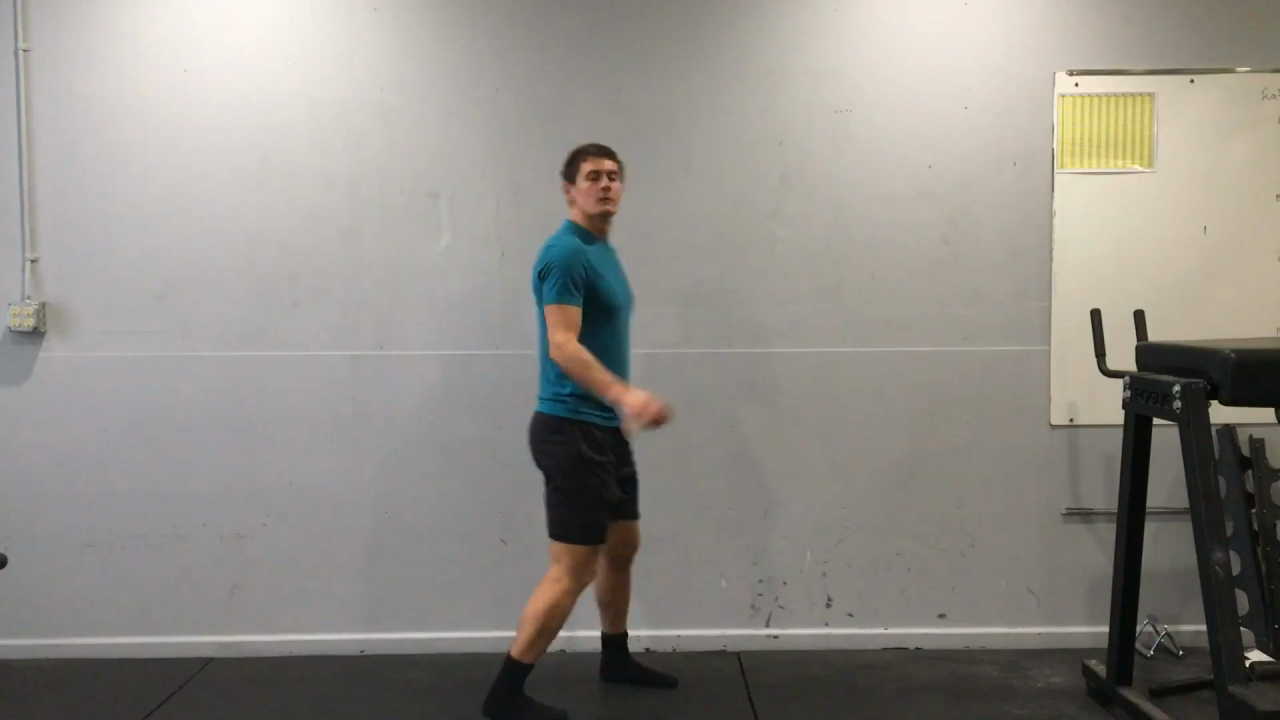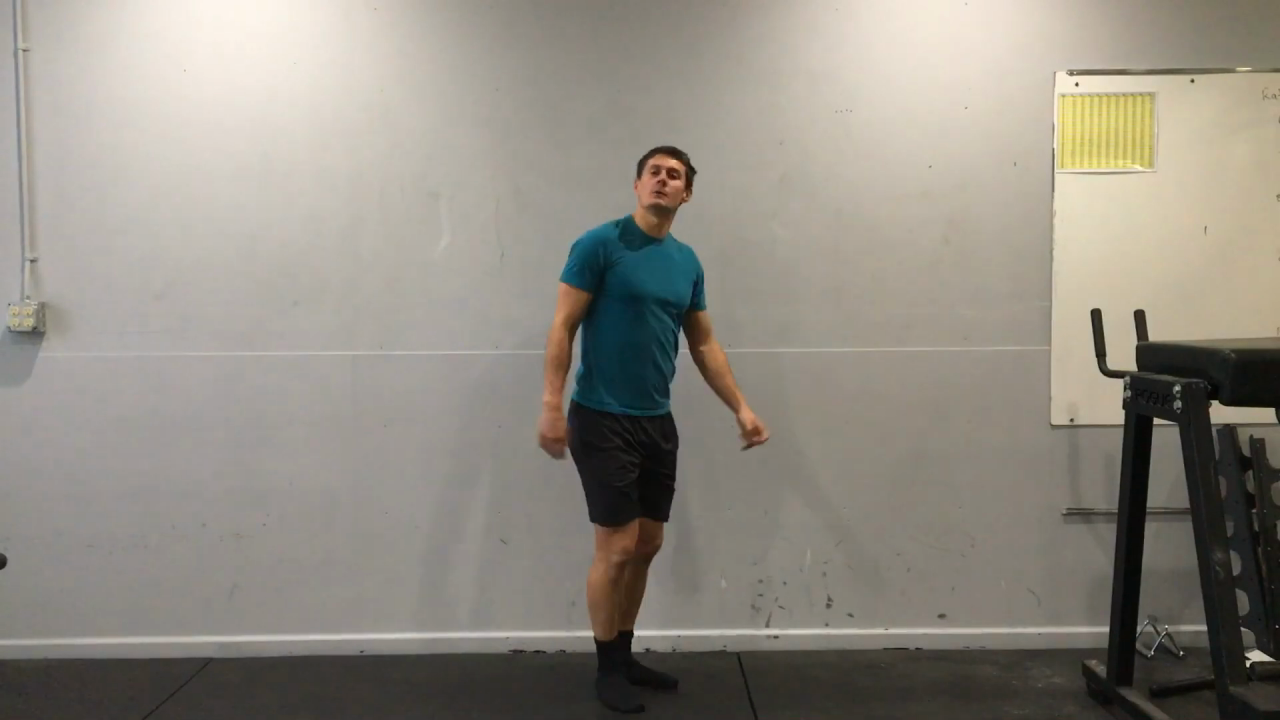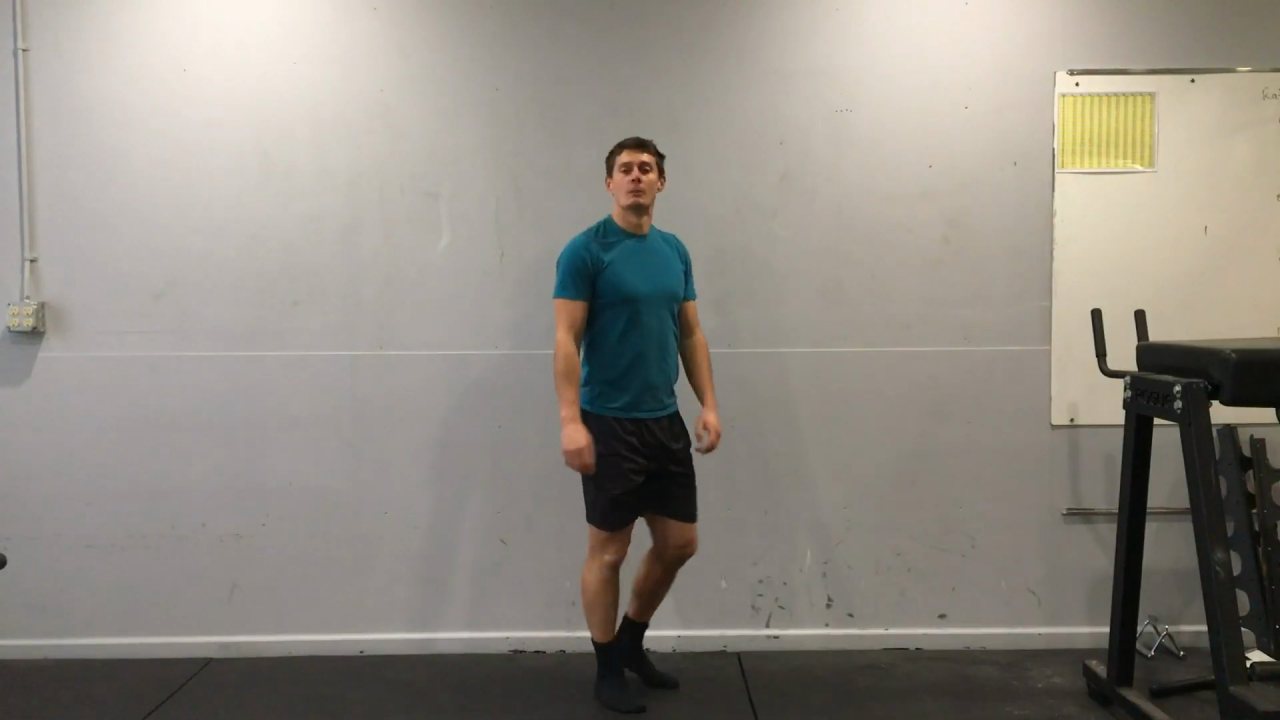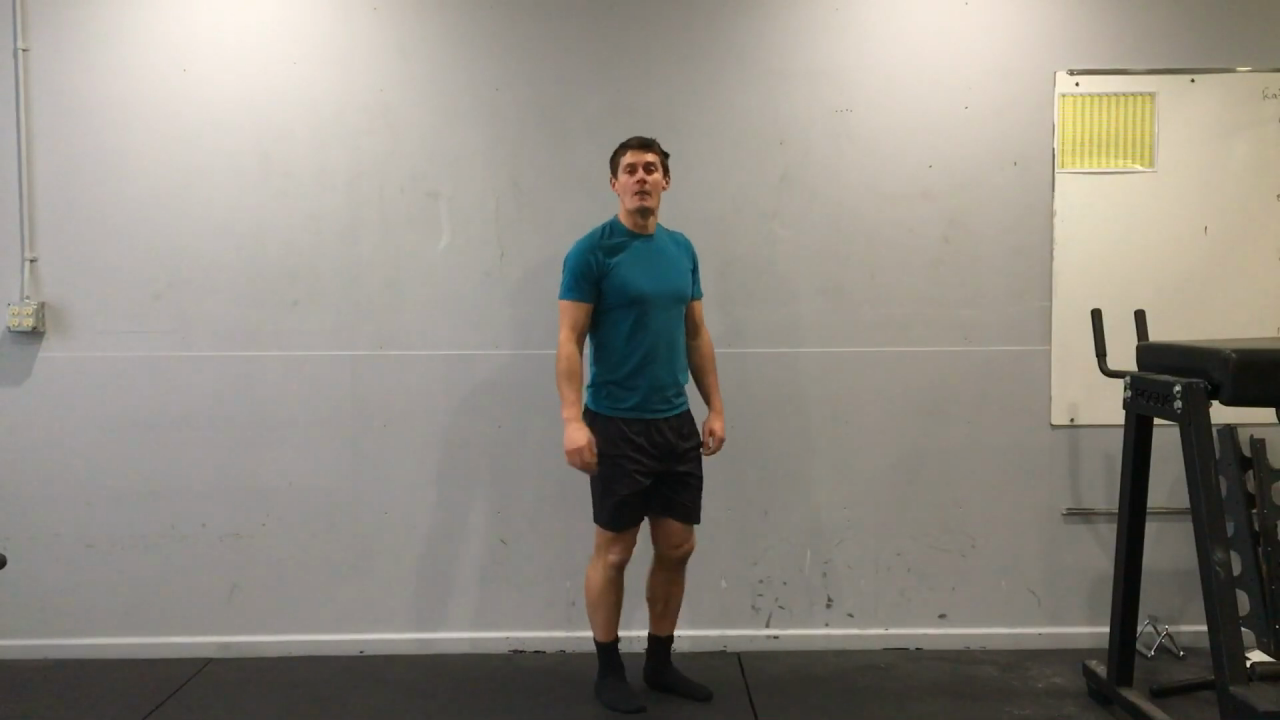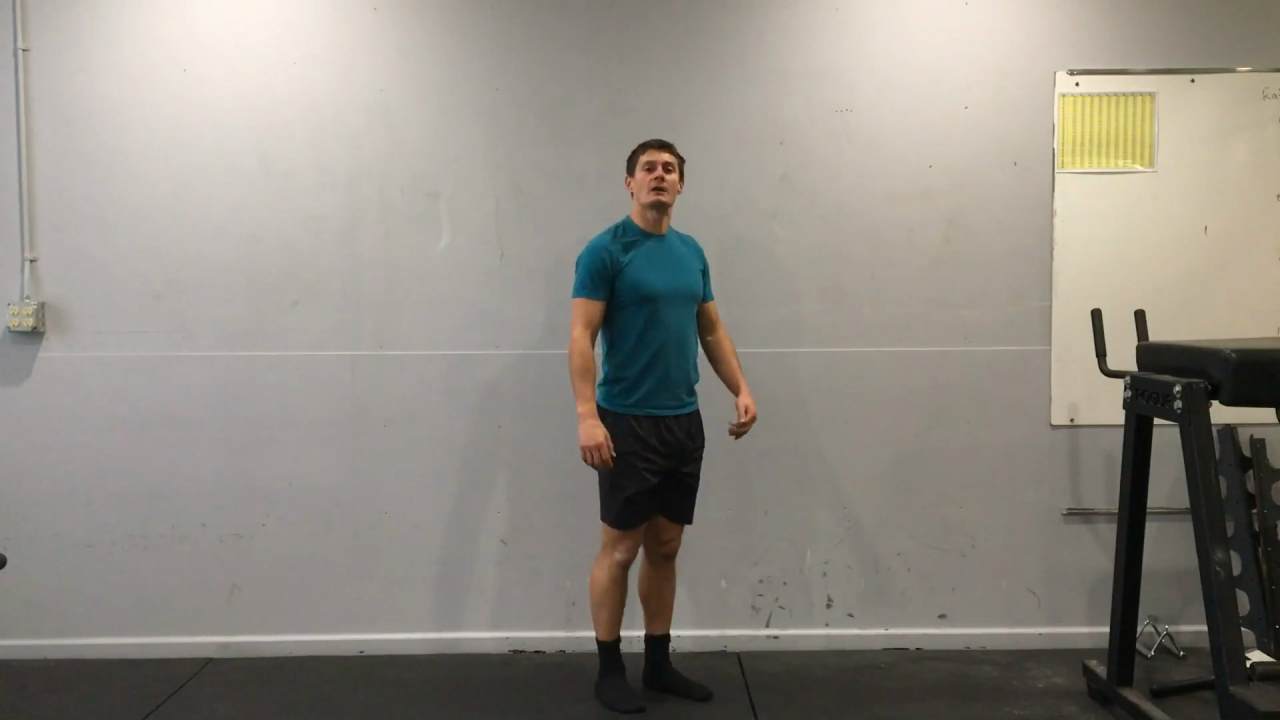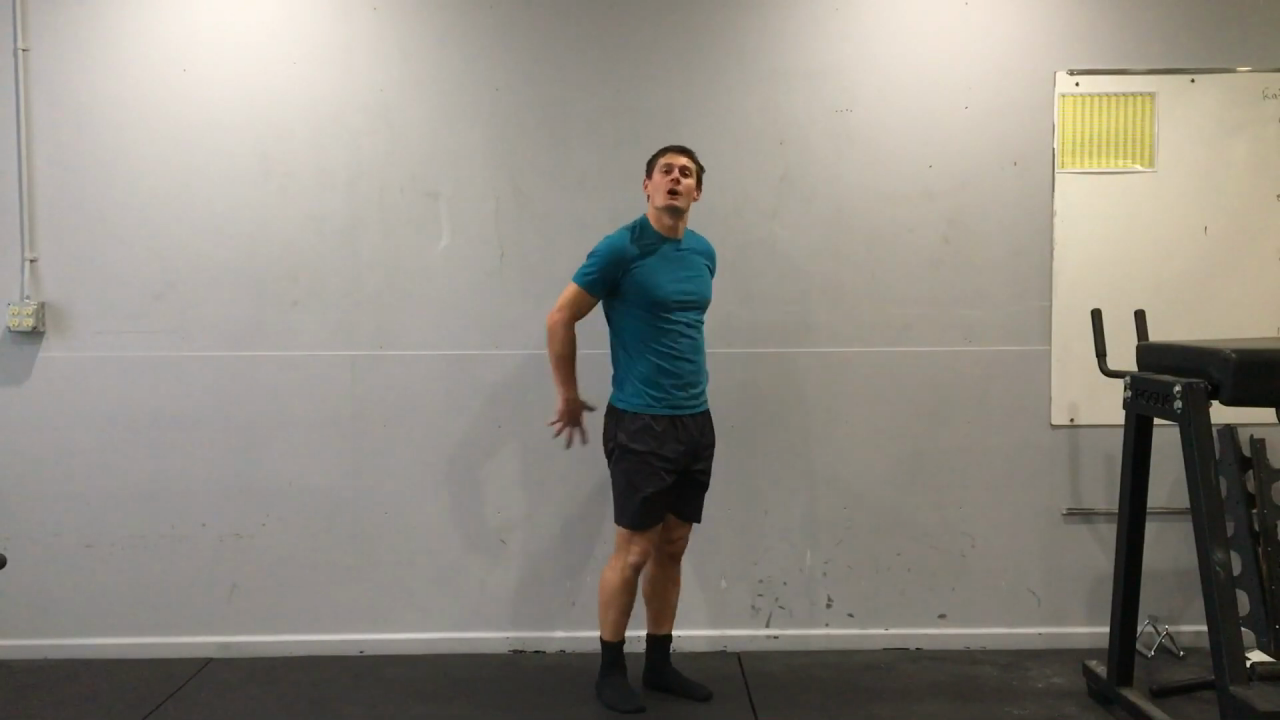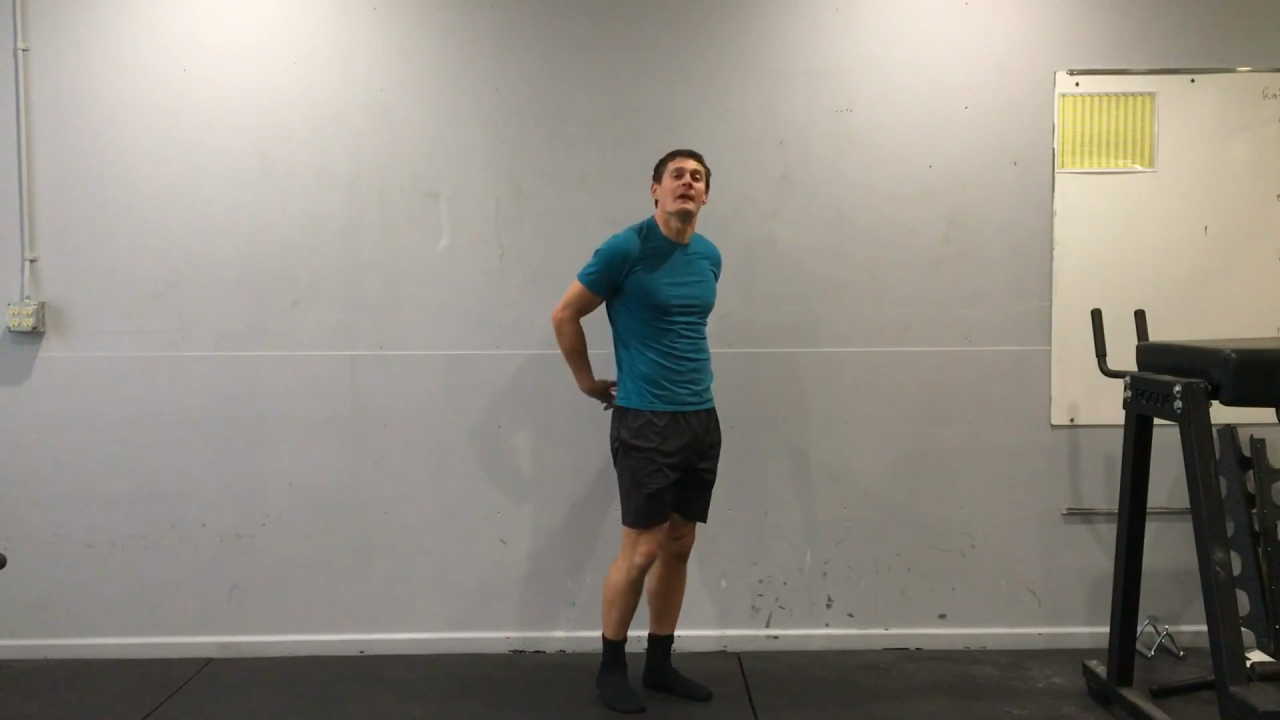
dt=0.5s
person 1, frame 1
left shoulder: (603, 252)
right shoulder: (569, 254)
right elbow: (563, 345)
left wrist: (623, 400)
right wrist: (623, 394)
left hip: (602, 430)
right hip: (574, 432)
left knee: (622, 546)
right knee: (572, 567)
left ankle: (616, 658)
person 1, frame 2
left shoulder: (687, 261)
right shoulder: (600, 244)
left elbow: (704, 342)
right elbow: (563, 326)
left wrist: (741, 408)
right wrist: (552, 405)
left hip: (657, 422)
right hip: (602, 421)
left knee: (647, 546)
right knee: (616, 548)
left ankle: (625, 655)
right ankle: (608, 668)
person 1, frame 3
left shoulder: (674, 250)
right shoulder: (586, 250)
left elbow: (691, 334)
right elbow: (566, 339)
left wrist: (708, 405)
right wrist: (571, 419)
left hip: (666, 423)
right hip: (611, 427)
left knee: (679, 544)
right knee: (608, 551)
left ankle: (630, 642)
right ankle: (607, 671)
person 1, frame 4
left shoulder: (681, 249)
right shoulder: (591, 252)
left elbow: (697, 334)
right elbow: (569, 340)
left wrist: (714, 408)
right wrist: (573, 420)
left hip: (676, 424)
right hip: (618, 427)
left knee: (676, 549)
right knee: (614, 551)
left ankle: (659, 663)
right ankle: (609, 671)
person 1, frame 5
left shoulder: (691, 251)
right shoulder: (606, 250)
left elbow: (711, 330)
right elbow: (581, 336)
left wrist: (741, 389)
right wrist: (587, 415)
left hip: (684, 421)
right hip: (628, 424)
left knee: (665, 548)
right knee: (620, 549)
left ankle: (658, 664)
right ankle: (609, 671)
person 1, frame 6
left shoulder: (703, 252)
right shoulder: (620, 249)
right elbow: (560, 320)
right wrist: (569, 398)
left hip: (696, 421)
right hip: (640, 423)
left knee: (672, 547)
right knee: (634, 550)
left ankle: (659, 664)
right ankle: (610, 669)
person 1, frame 7
left shoulder: (710, 256)
right shoulder: (625, 249)
right elbow: (564, 315)
right wrist: (587, 381)
left hip: (702, 419)
right hip: (645, 420)
left knee: (679, 547)
right knee: (642, 550)
left ankle: (659, 663)
right ankle: (611, 667)
